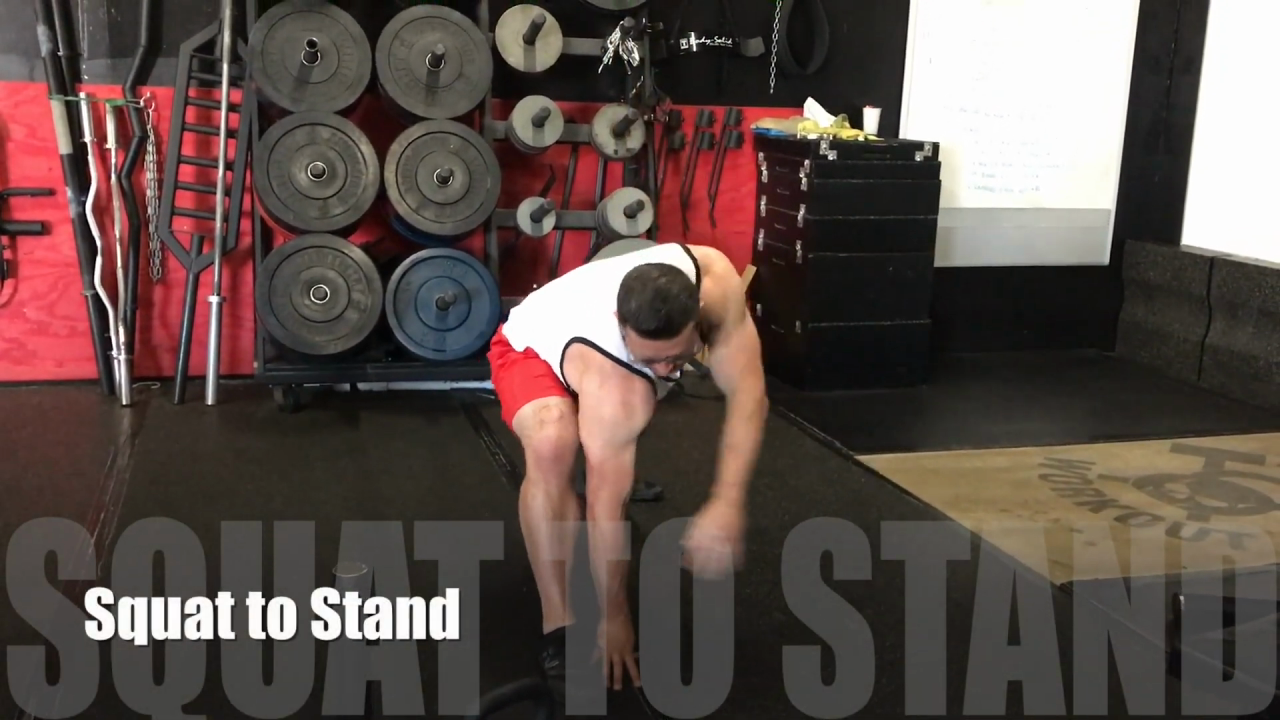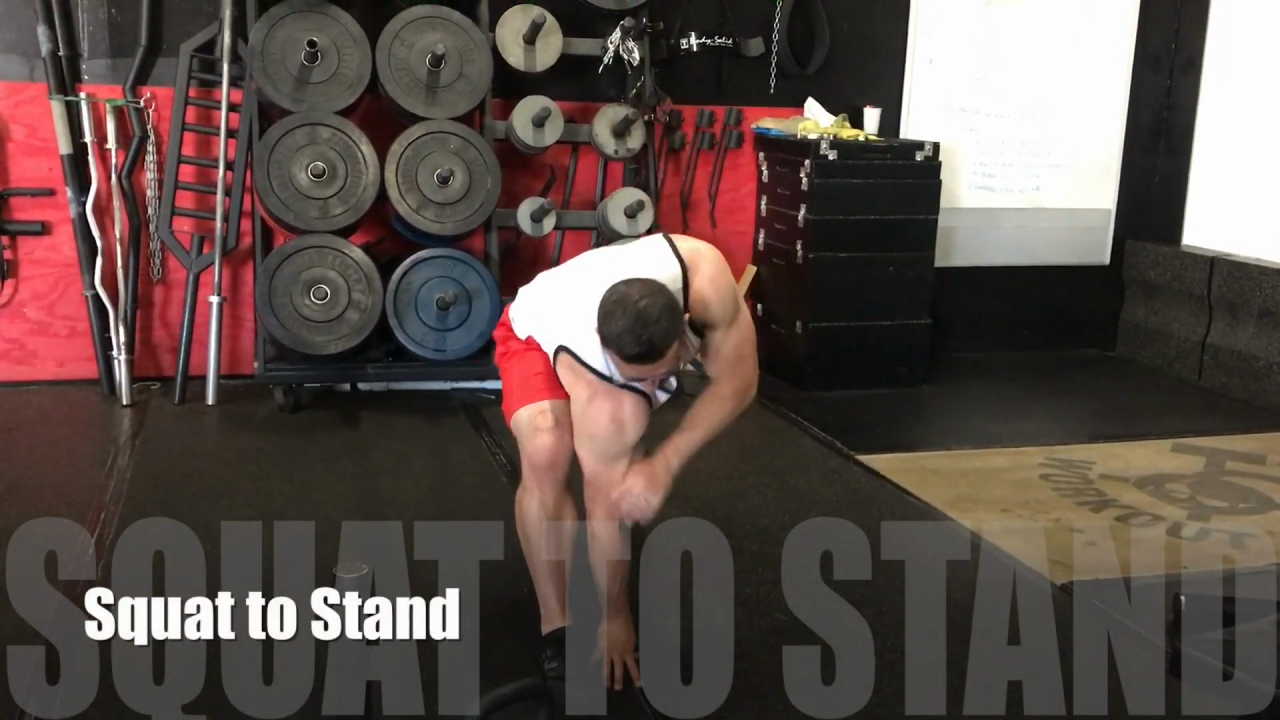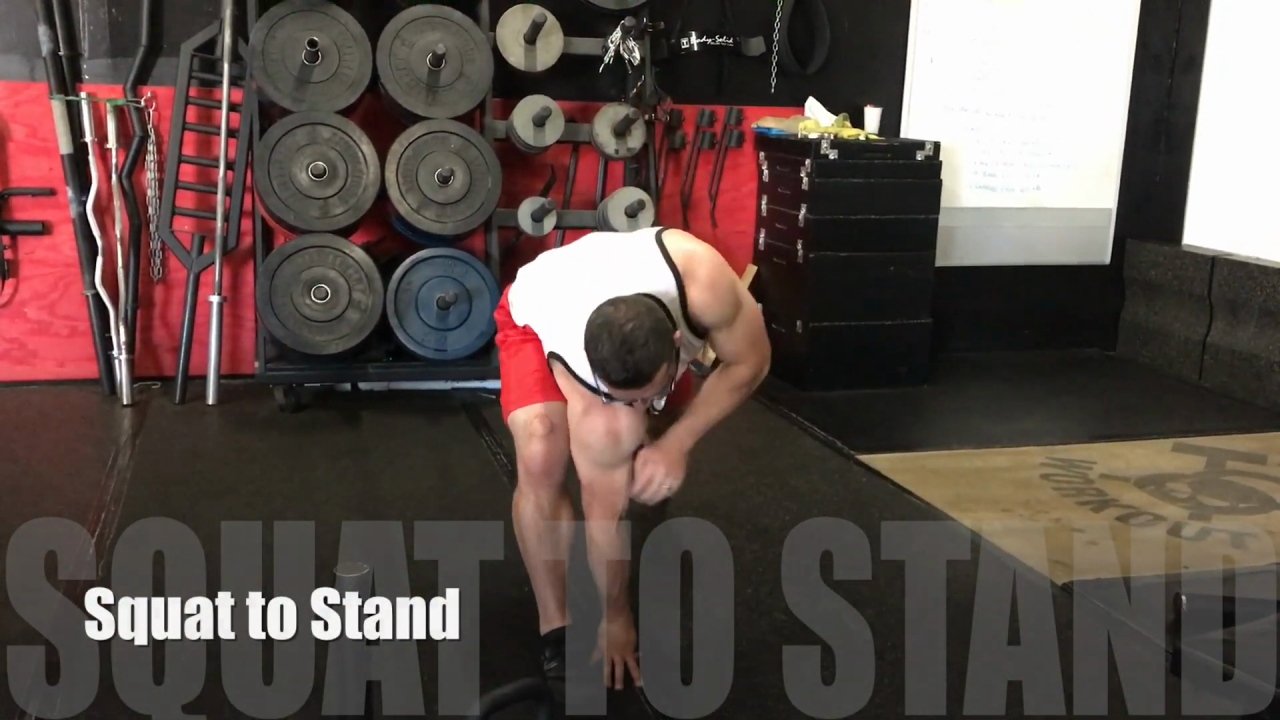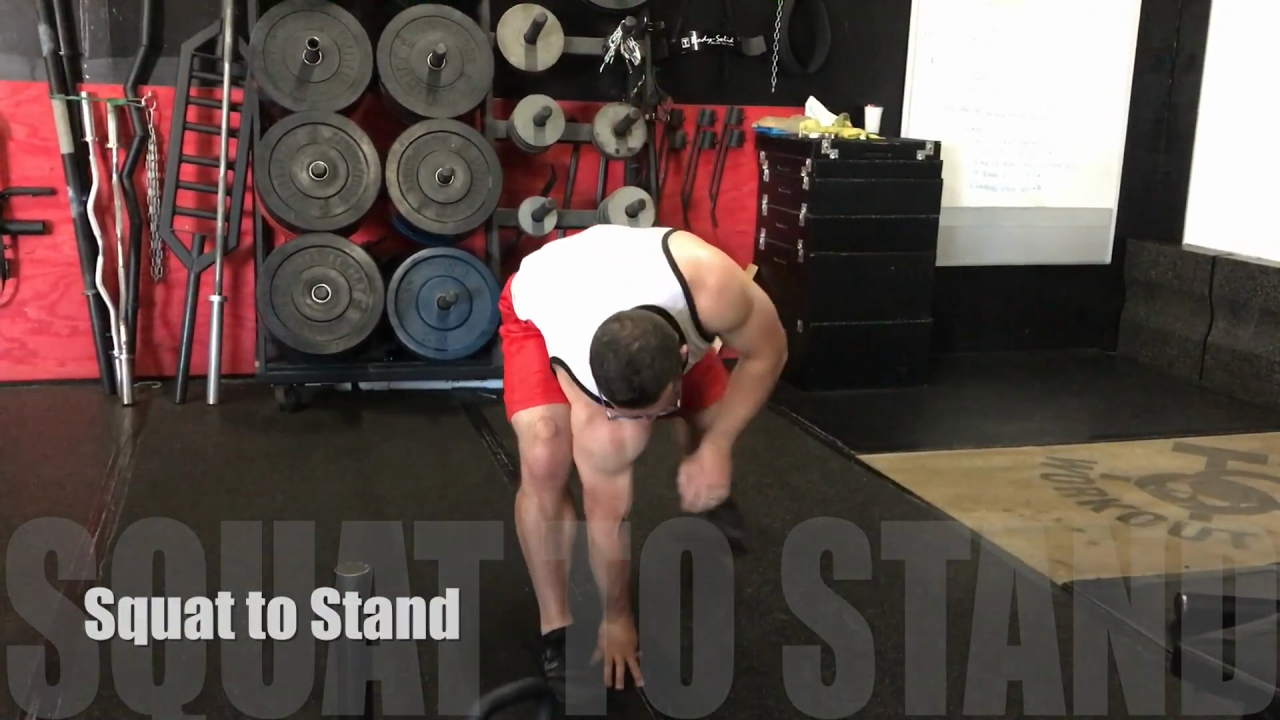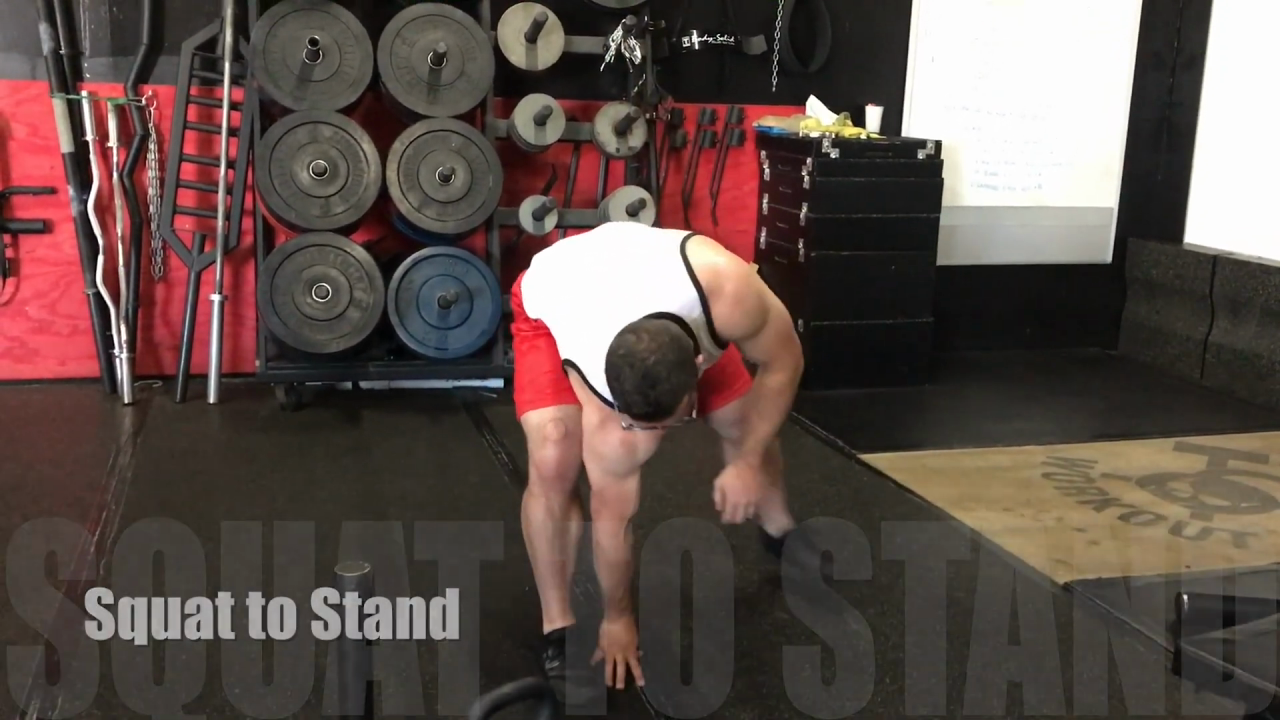
dt=0.1s
person 1, frame 1
left shoulder: (711, 280)
right shoulder: (607, 380)
left elbow: (746, 389)
right elbow: (606, 505)
left wrist: (727, 504)
right wrist: (614, 621)
left hip: (594, 325)
right hip: (533, 346)
right knee: (552, 449)
right ankle: (558, 626)
person 1, frame 2
left shoulder: (704, 274)
right shoulder: (602, 397)
left elbow: (737, 377)
right elbow: (603, 508)
left wrist: (665, 464)
right wrist: (615, 620)
right hip: (535, 334)
right knee: (547, 454)
right ankle: (556, 626)
person 1, frame 3
left shoulder: (698, 278)
right shoulder: (590, 394)
left elbow: (749, 361)
right elbow: (604, 512)
left wrist: (674, 445)
right wrist: (616, 621)
right hip: (536, 311)
left knee: (686, 426)
right knee: (540, 459)
right ankle: (555, 626)
person 1, frame 4
left shoulder: (709, 284)
right shoulder: (599, 404)
left elbow: (767, 353)
right elbow: (606, 513)
left wrist: (715, 451)
right wrist: (617, 620)
right hip: (541, 302)
left knee: (714, 418)
right knee: (544, 462)
left ankle: (707, 501)
right ankle: (557, 627)
person 1, frame 5
left shoulder: (722, 289)
right shoulder: (603, 395)
left elbow: (784, 362)
right elbow: (613, 516)
left wrist: (747, 462)
right wrist: (617, 619)
right hip: (550, 300)
left knee: (744, 425)
right knee: (552, 460)
left ankle: (778, 534)
right ankle: (558, 628)
